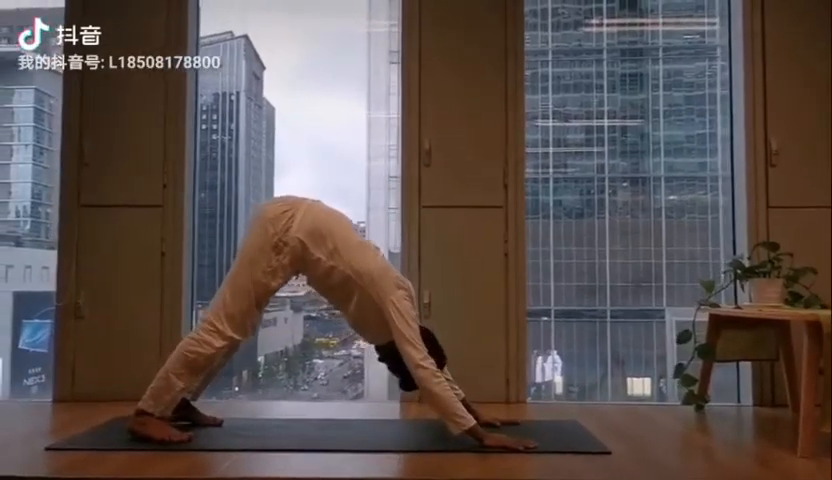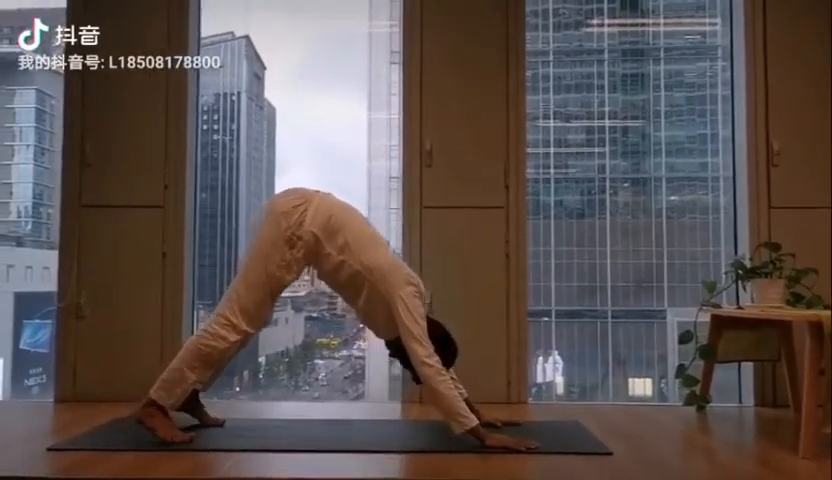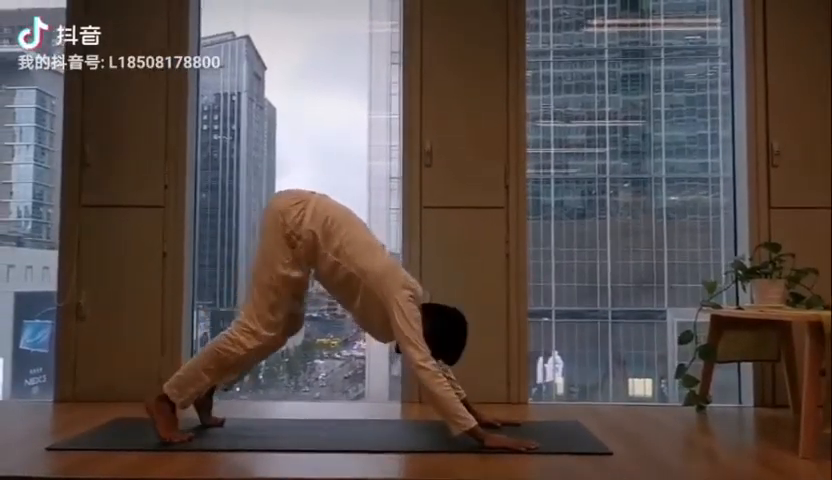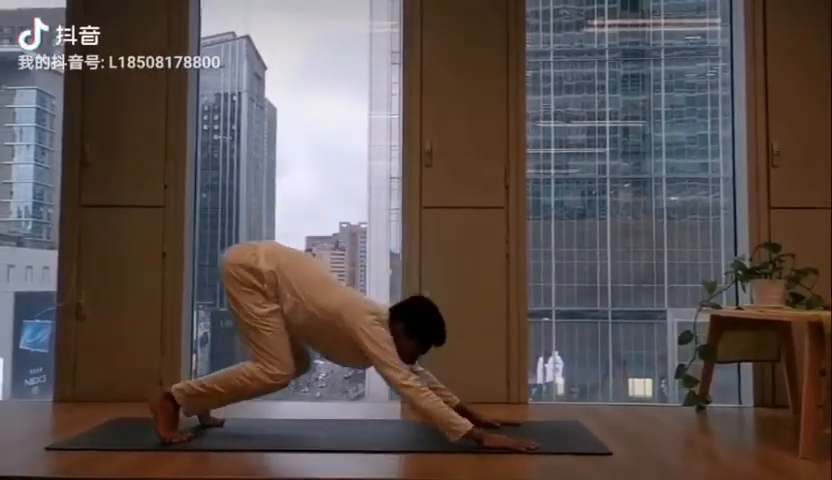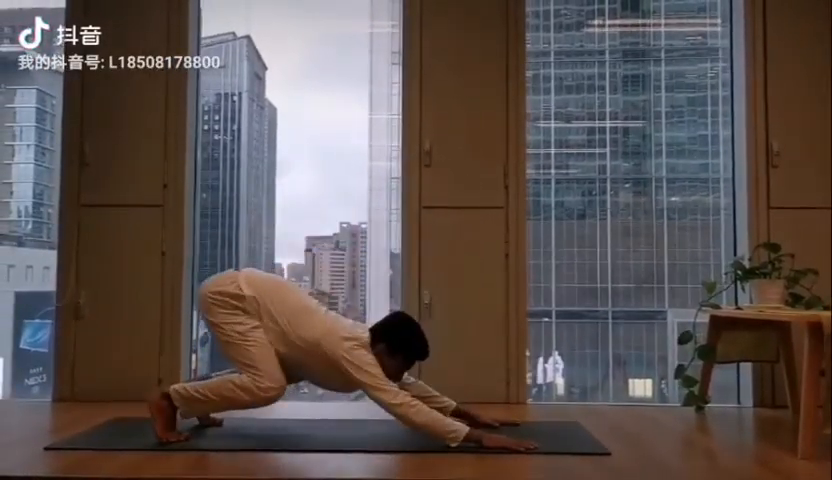
dt=0.4s
person 1, frame 1
left shoulder: (396, 302)
right shoulder: (394, 299)
left elbow: (430, 366)
right elbow: (424, 370)
left wrist: (474, 414)
right wrist: (479, 434)
left hip: (293, 225)
right hip: (286, 227)
left knee: (232, 326)
right knee: (224, 325)
left ankle: (179, 402)
right ankle: (147, 413)
person 1, frame 2
left shoulder: (407, 298)
right shoulder: (405, 297)
left elbow: (435, 364)
right elbow: (429, 368)
left wrist: (475, 413)
right wrist: (481, 434)
left hip: (304, 216)
right hip: (299, 218)
left knee: (244, 319)
right knee: (238, 320)
left ankle: (186, 395)
right ankle: (157, 405)
person 1, frame 3
left shoulder: (408, 301)
right shoulder: (402, 301)
left elbow: (433, 362)
right elbow: (425, 369)
left wrist: (472, 412)
right wrist: (479, 434)
left hip: (303, 216)
right hip: (296, 217)
left knee: (287, 326)
right knee: (260, 329)
left ankle: (204, 389)
right ankle: (168, 400)
person 1, frame 4
left shoulder: (381, 324)
right shoulder: (371, 327)
left elbow: (415, 375)
right elbow: (409, 387)
left wrist: (467, 413)
right wrist: (477, 436)
left hip: (264, 265)
right hip: (249, 266)
left knee: (295, 364)
right knee: (277, 371)
left ankle: (197, 400)
right ankle: (173, 400)
person 1, frame 5
left shoulder: (362, 343)
right shoulder: (352, 352)
left elbow: (407, 386)
right elbow: (399, 402)
left wrist: (466, 414)
right wrist: (475, 436)
left hip: (248, 291)
right hip: (228, 294)
left knee: (287, 371)
right knee: (268, 386)
left ankle: (198, 401)
right ankle: (171, 400)
